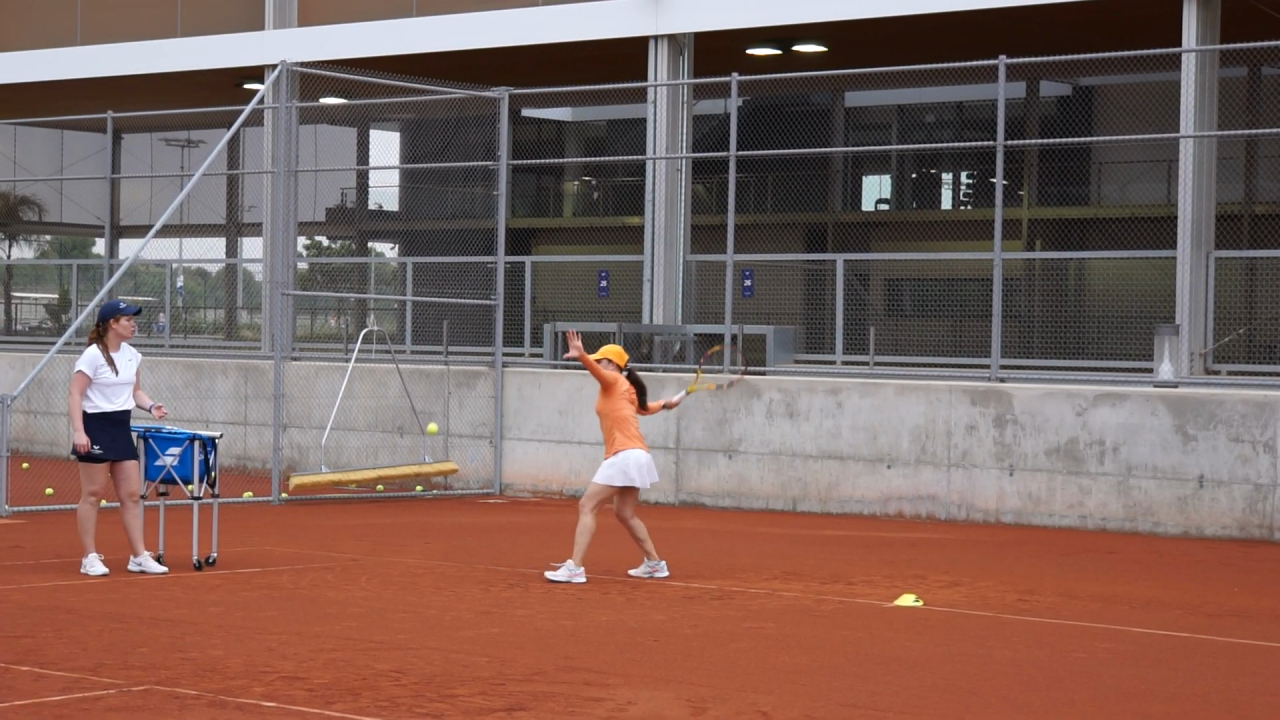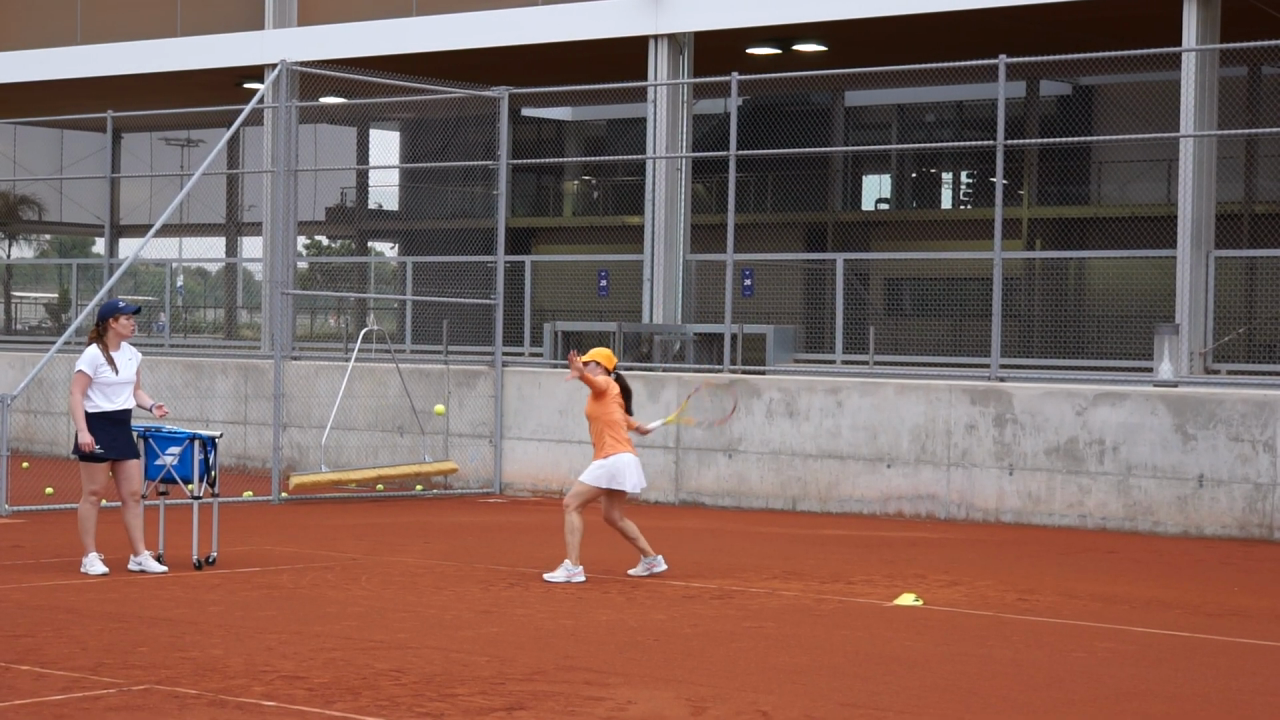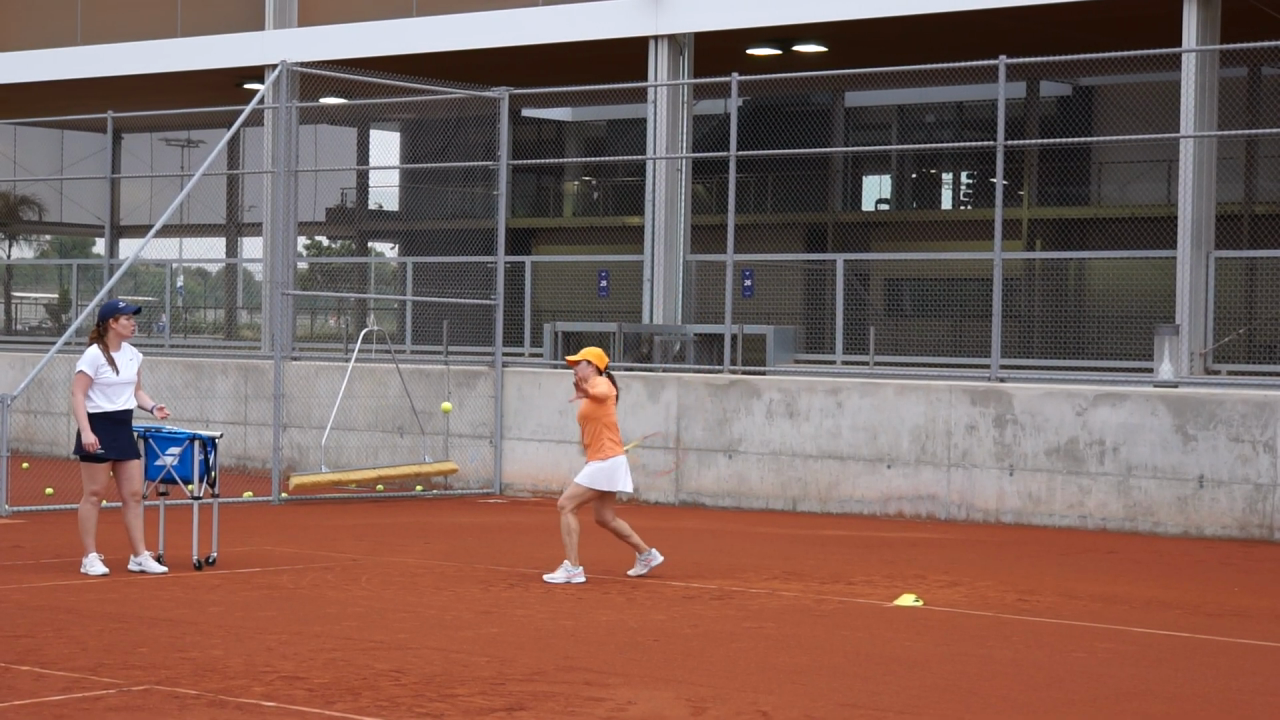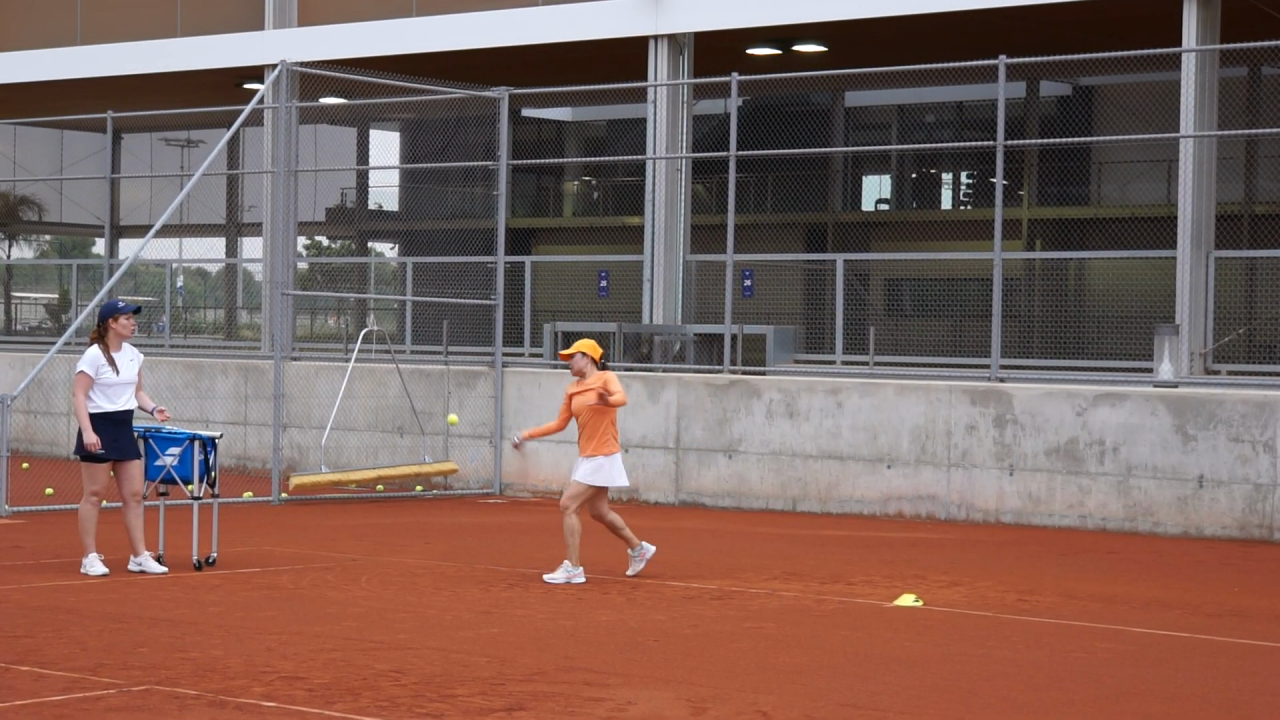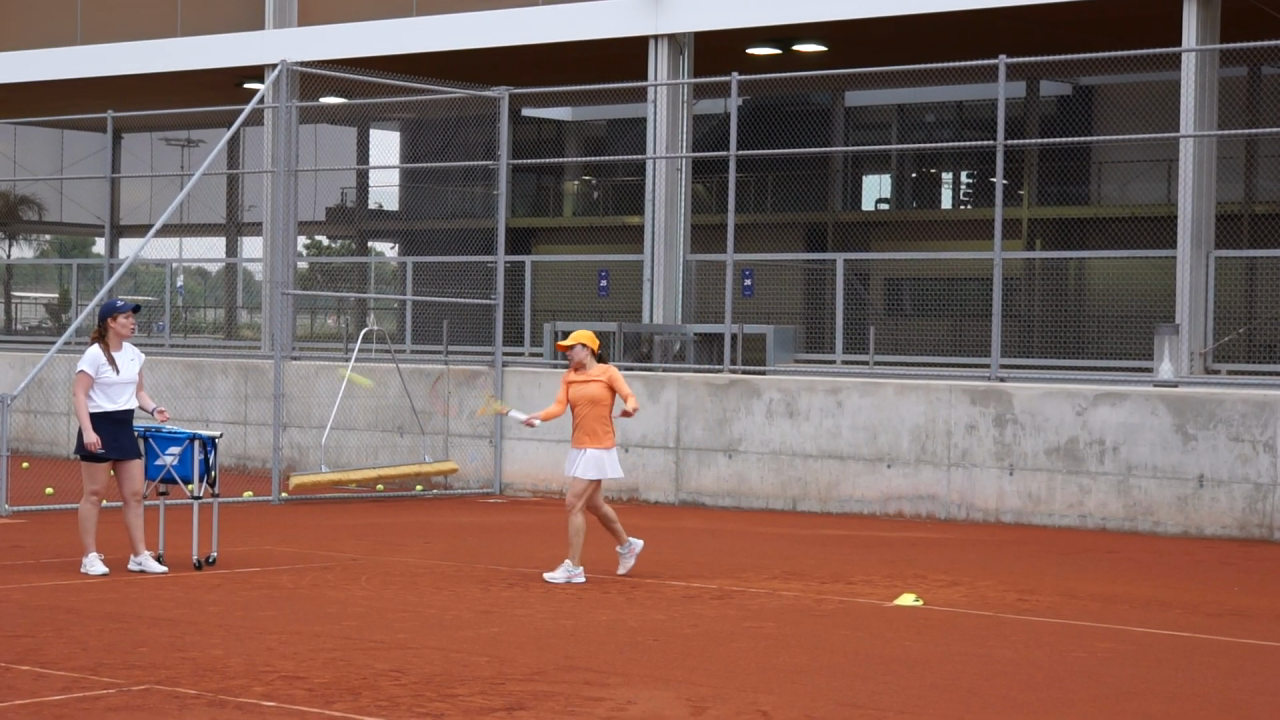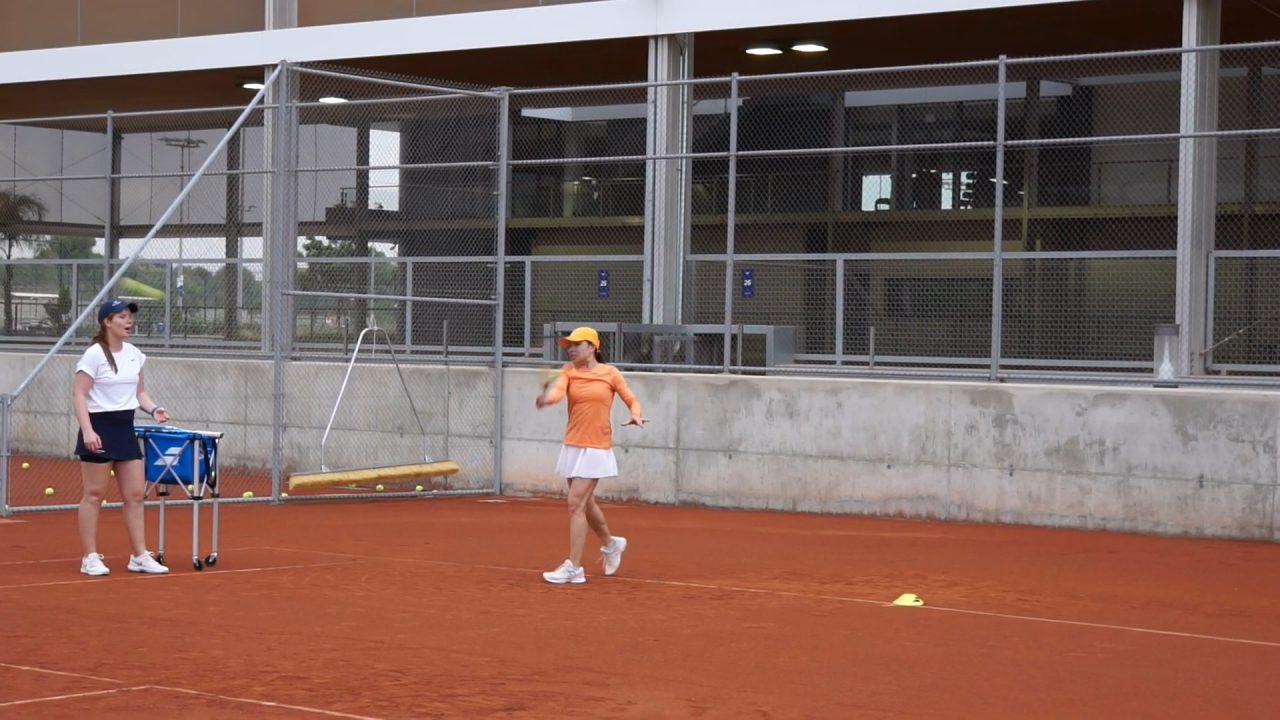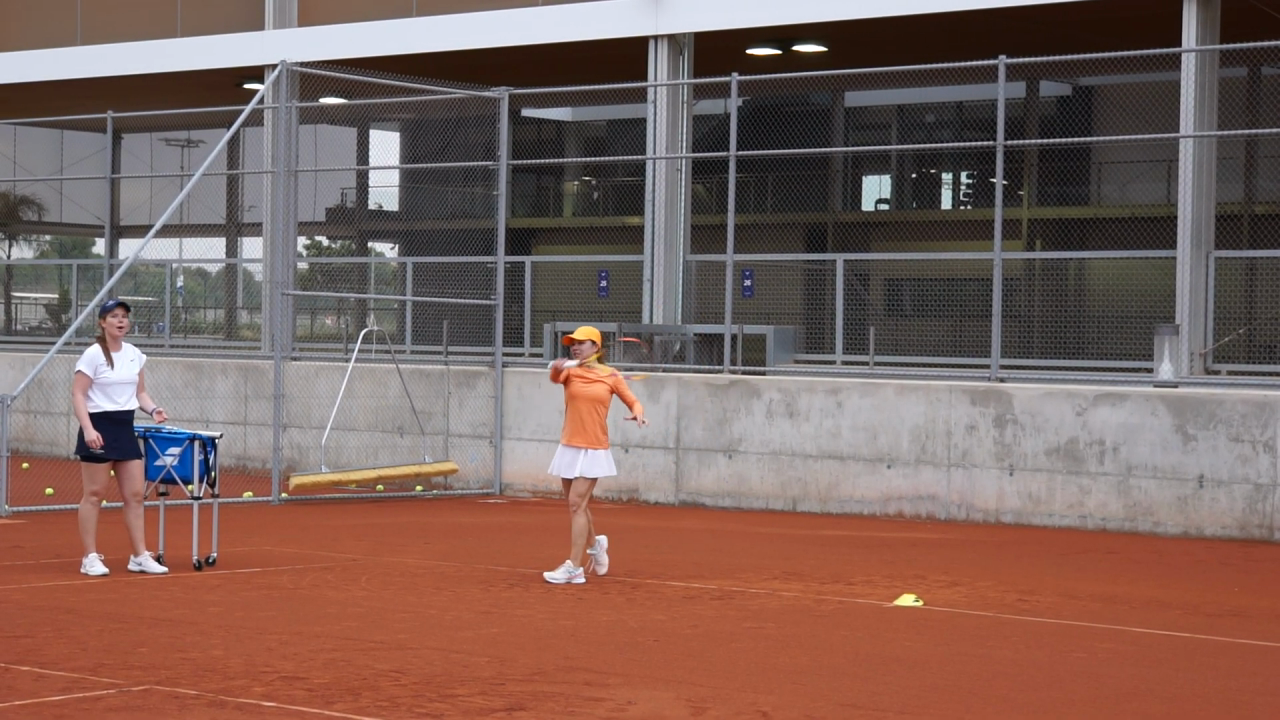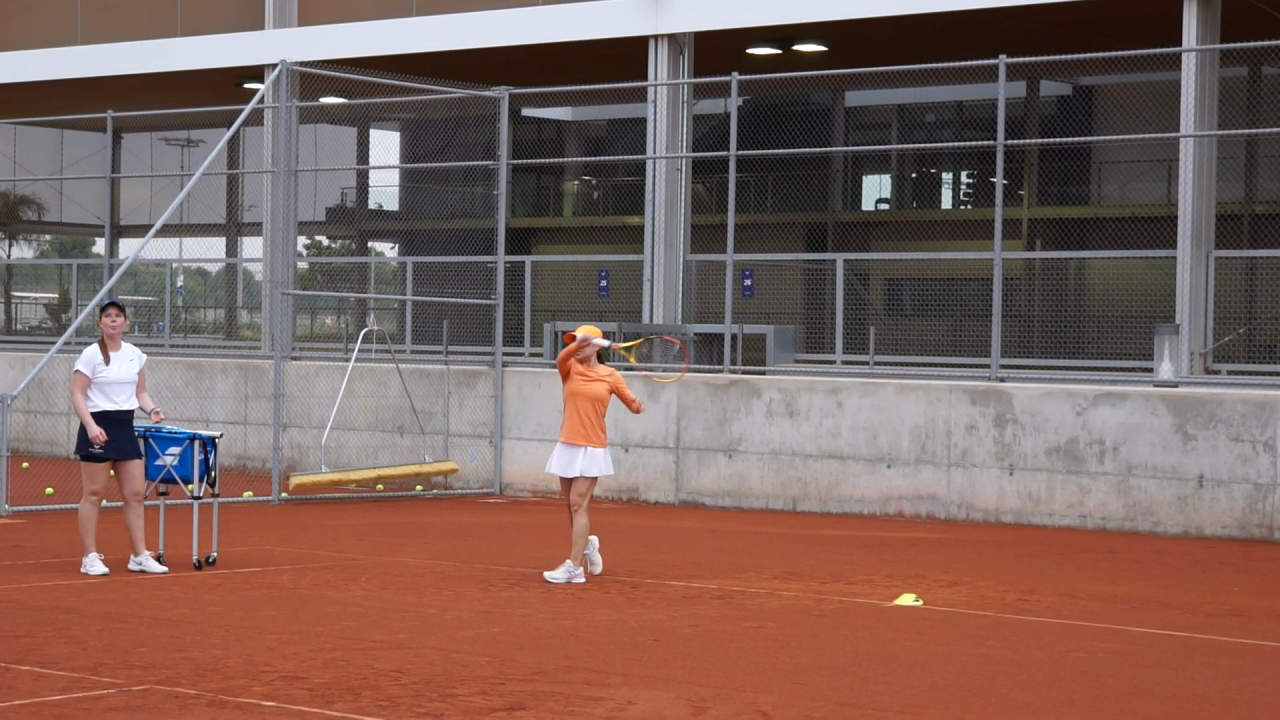
dt=0.1s
person 1, frame 1
left shoulder: (132, 354)
right shoulder: (92, 355)
right elbow: (75, 394)
left wrist: (151, 406)
right wrist: (79, 431)
left hip: (121, 429)
right hip: (96, 428)
left knee: (132, 495)
right knee: (93, 495)
left ankle: (139, 556)
right ankle: (90, 557)
person 1, frame 2
left shoulder: (132, 354)
right shoulder: (93, 354)
right elbow: (76, 394)
left wrist: (152, 405)
right wrist: (82, 431)
left hip: (122, 428)
right hip: (97, 428)
left knee: (133, 494)
right knee: (93, 494)
left ankle: (139, 556)
right ankle: (90, 557)
person 1, frame 3
left shoulder: (132, 354)
right shoulder: (93, 355)
right elbow: (77, 395)
left wrist: (152, 406)
right wrist: (85, 431)
left hip: (123, 429)
right hip: (98, 428)
left knee: (134, 495)
right knee: (94, 495)
left ankle: (140, 556)
right ankle: (90, 557)
person 1, frame 4
left shoulder: (133, 354)
right shoulder: (94, 355)
right elbow: (79, 395)
left wrist: (153, 408)
right wrist: (87, 431)
left hip: (124, 429)
right hip: (99, 429)
left knee: (134, 495)
right knee: (94, 495)
left ankle: (139, 556)
right ankle: (90, 558)
person 1, frame 5
left shoulder: (134, 354)
right shoulder: (94, 354)
right elbow: (79, 395)
left wrist: (153, 408)
right wrist: (87, 430)
left hip: (125, 429)
right hip: (99, 428)
left knee: (135, 494)
right knee: (94, 494)
left ankle: (140, 556)
right ankle: (90, 557)
person 1, frame 6
left shoulder: (135, 354)
right shoulder: (94, 354)
right elbow: (79, 395)
left wrist: (154, 409)
right wrist: (87, 430)
left hip: (125, 429)
right hip: (100, 429)
left knee: (135, 494)
right knee: (94, 494)
left ankle: (140, 556)
right ankle: (90, 557)
person 1, frame 7
left shoulder: (135, 354)
right shoulder: (93, 354)
right elbow: (78, 394)
left wrist: (153, 409)
right wrist: (88, 429)
left hip: (125, 429)
right hip: (99, 429)
left knee: (135, 495)
right knee: (94, 494)
left ankle: (139, 556)
right ankle: (90, 557)
person 1, frame 8
left shoulder: (135, 354)
right shoulder: (92, 354)
right elbow: (77, 394)
left wrist: (151, 409)
right wrist: (90, 425)
left hip: (125, 428)
right hip: (99, 428)
left knee: (136, 494)
right knee: (94, 494)
left ankle: (140, 556)
right ankle: (90, 557)
person 2, frame 1
left shoulder: (614, 380)
right shoulder: (627, 390)
left elbow: (598, 370)
right elbow: (644, 407)
left wrist: (581, 356)
right wrist: (665, 404)
left hip: (624, 457)
right hip: (633, 457)
left knee: (587, 506)
right knee: (625, 513)
left ankle: (574, 567)
right ankle: (653, 563)
person 2, frame 2
left shoulder: (605, 385)
right shoulder: (610, 392)
left elbow: (594, 380)
right elbow: (624, 419)
left wrist: (580, 372)
right wrist: (637, 427)
left hip: (612, 461)
right hip: (620, 461)
left knee: (571, 505)
right knee: (613, 516)
left ankle: (572, 567)
right ankle: (651, 559)
person 2, frame 3
left shoulder: (601, 383)
right shoulder: (588, 392)
left elbow: (604, 397)
left wrist: (587, 392)
left hip: (606, 463)
right hip: (599, 463)
left knee: (566, 506)
right knee: (604, 518)
left ankle: (572, 567)
right ankle: (647, 554)
person 2, frame 4
left shoulder: (606, 377)
right shoulder: (573, 389)
left elbow: (622, 398)
right elbow: (560, 423)
left wrist: (608, 400)
right wrist: (529, 434)
left hip: (603, 457)
right hip: (589, 458)
left knee: (568, 505)
right knee: (599, 511)
left ankle: (572, 568)
right ankle: (639, 548)
person 2, frame 5
left shoulder: (608, 373)
right shoulder: (568, 378)
left elbow: (629, 396)
right elbow: (559, 408)
left wrist: (629, 408)
right wrist: (537, 417)
left hip: (599, 450)
right hip: (580, 449)
left knee: (573, 503)
right knee: (593, 503)
left ankle: (572, 567)
right ankle: (628, 544)
person 2, frame 6
left shoulder: (611, 374)
right shoulder: (568, 372)
left elbow: (632, 401)
right elbow: (557, 393)
left wrist: (636, 415)
right wrist: (546, 399)
left hip: (596, 449)
right hip: (572, 448)
left knee: (576, 503)
right knee: (584, 503)
left ankle: (574, 567)
right ankle: (610, 544)
person 2, frame 7
left shoulder: (611, 376)
right shoulder: (569, 371)
left elbow: (633, 402)
right elbow: (555, 376)
left wrist: (638, 415)
right wrist: (557, 368)
left hip: (593, 450)
right hip: (568, 447)
left knee: (577, 505)
right knee: (576, 505)
left ankle: (574, 568)
right ankle: (594, 543)
person 2, frame 8
left shoulder: (611, 375)
right shoulder: (569, 367)
left elbow: (631, 402)
right elbow: (561, 358)
left wrist: (637, 406)
right wrist: (577, 343)
left hip: (592, 448)
right hip: (566, 446)
left knee: (578, 504)
right knee: (573, 504)
left ankle: (574, 567)
right ankle: (587, 544)
